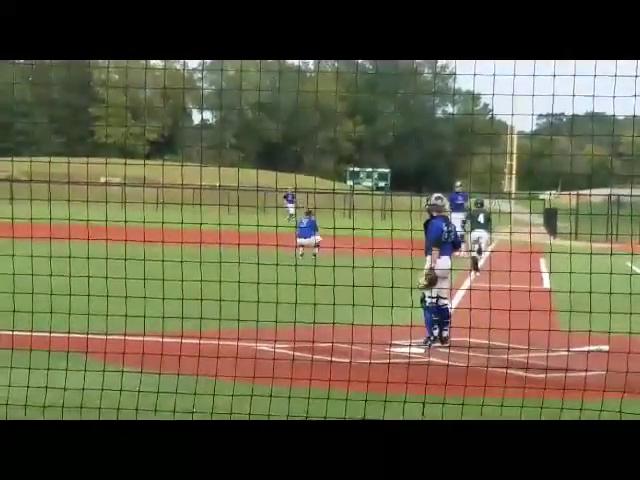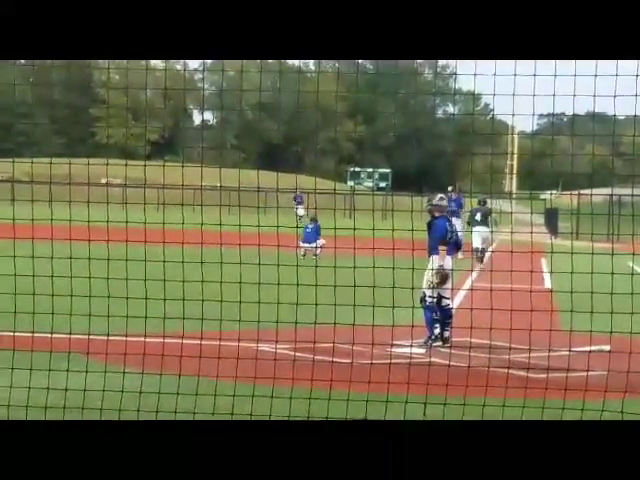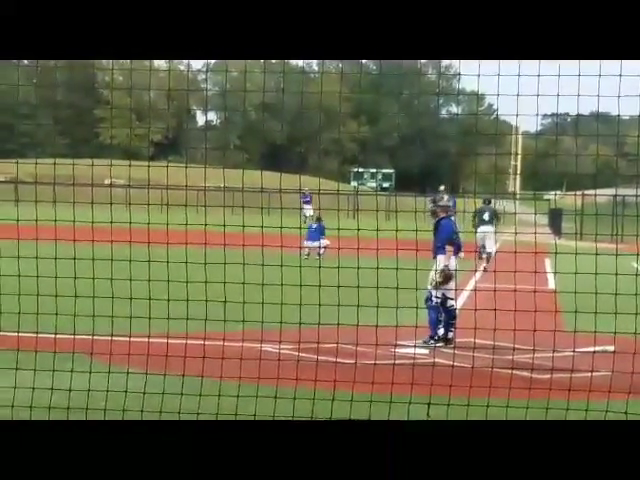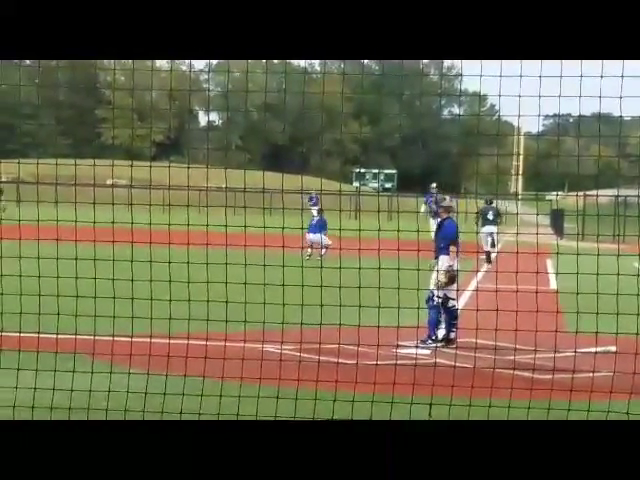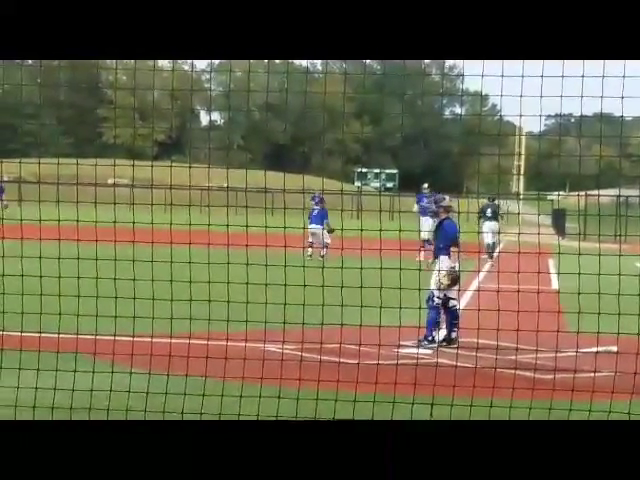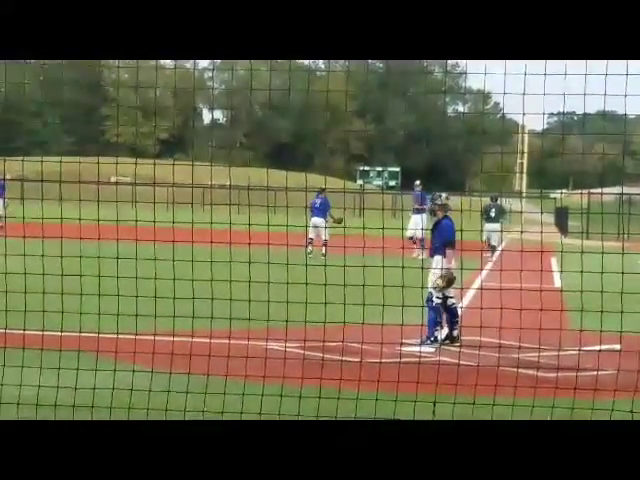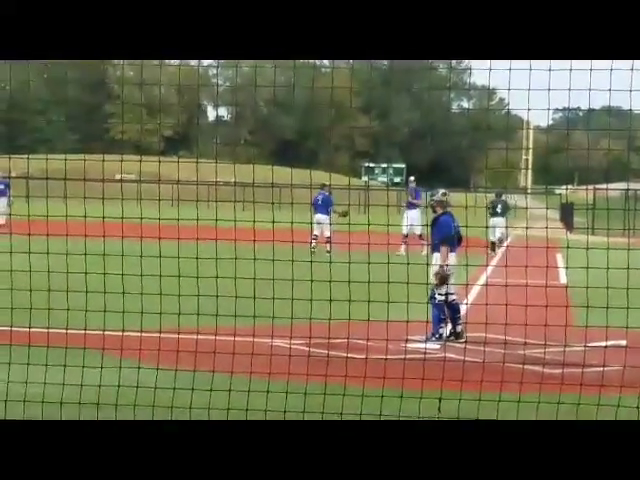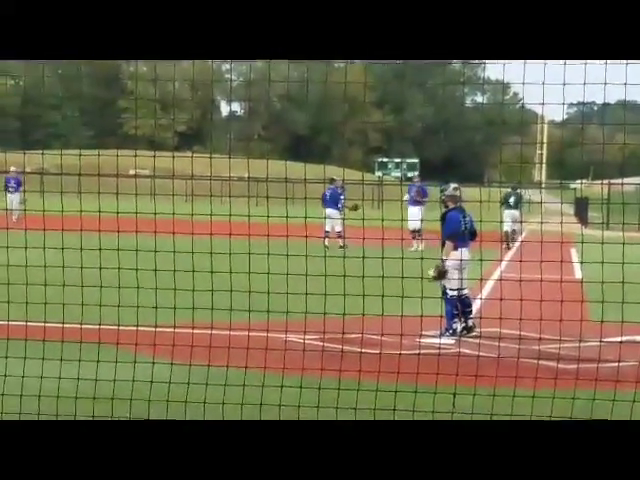
dt=0.2s
person 1, frame 1
left shoulder: (434, 223)
right shoulder: (449, 223)
left elbow: (435, 247)
right elbow: (457, 245)
left wrist: (431, 267)
left hip: (436, 263)
right hip: (447, 262)
left knee: (429, 301)
right knee: (443, 301)
left ankle: (433, 336)
right ankle: (444, 336)
person 1, frame 2
left shoulder: (437, 223)
right shoulder: (449, 223)
left elbow: (442, 245)
right elbow: (458, 246)
left wrist: (440, 265)
left hip: (438, 262)
right hip: (448, 263)
left knee: (428, 299)
right knee: (445, 301)
left ankle: (434, 335)
right ankle: (445, 336)
person 1, frame 3
left shoulder: (444, 223)
right shoulder: (450, 223)
left elbow: (449, 245)
right elbow: (458, 248)
left wrist: (445, 265)
left hip: (443, 263)
right hip: (450, 263)
left knee: (433, 300)
right knee: (449, 301)
left ankle: (436, 336)
right ankle: (448, 336)
person 1, frame 4
left shoulder: (448, 224)
right shoulder: (446, 224)
left elbow: (453, 245)
left wrist: (450, 265)
left hip: (445, 263)
right hip: (446, 264)
left knee: (434, 300)
right knee: (450, 302)
left ankle: (433, 337)
right ankle: (450, 337)
person 1, frame 5
left shoulder: (448, 224)
right shoulder: (444, 224)
left elbow: (454, 246)
left wrist: (453, 267)
right wrist: (435, 260)
left hip: (445, 264)
right hip: (443, 264)
left knee: (434, 300)
right knee: (450, 302)
left ankle: (431, 338)
right ankle: (451, 336)
person 1, frame 6
left shoulder: (444, 223)
right shoulder: (444, 222)
left elbow: (450, 247)
left wrist: (448, 268)
left hip: (441, 263)
right hip: (443, 263)
left knee: (434, 300)
right knee: (448, 300)
left ankle: (433, 337)
right ankle: (453, 335)
person 1, frame 7
left shoulder: (442, 220)
right shoulder: (451, 218)
left elbow: (444, 244)
right elbow: (458, 241)
left wrist: (441, 265)
left hip: (441, 260)
right hip: (451, 259)
left knee: (437, 297)
right knee: (450, 296)
left ankle: (439, 333)
right ankle: (457, 331)
person 1, frame 8
left shoulder: (451, 215)
right shoulder: (465, 214)
left elbow: (450, 240)
right elbow: (473, 236)
left wrist: (443, 260)
left hip: (453, 255)
right hip: (465, 254)
left knee: (450, 292)
right knee: (463, 291)
left ankle: (452, 328)
right ankle: (469, 324)
